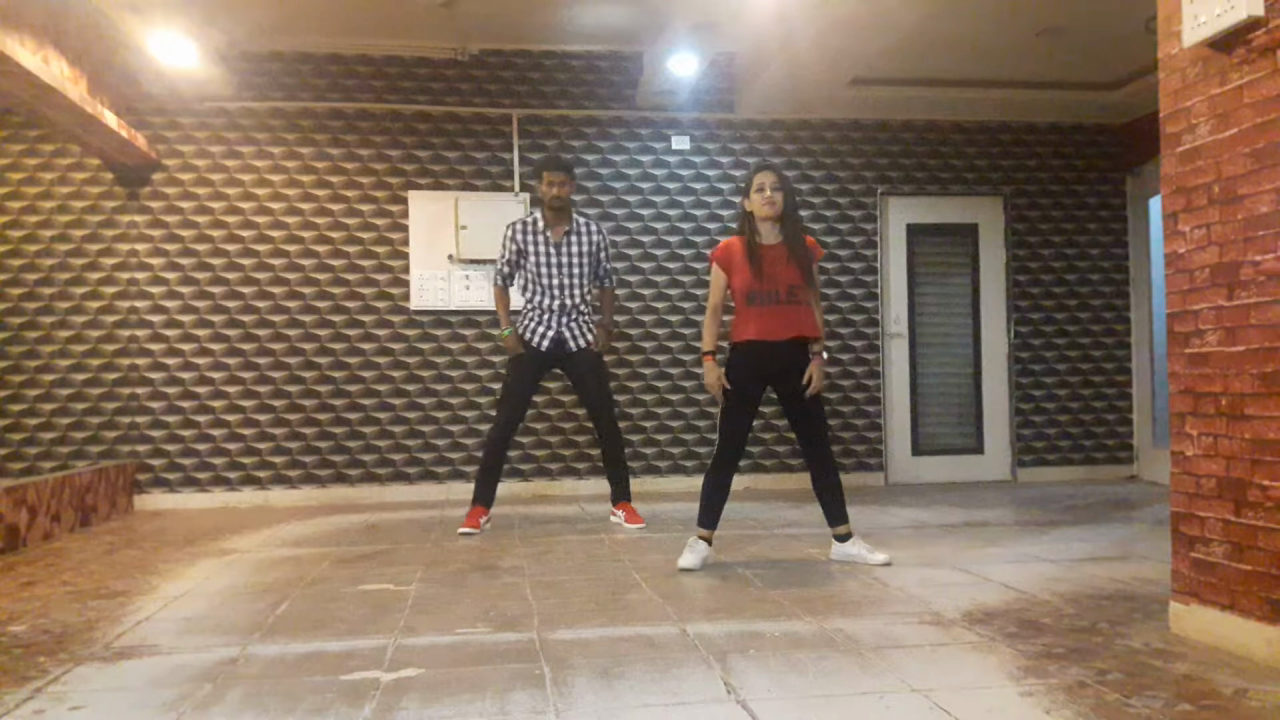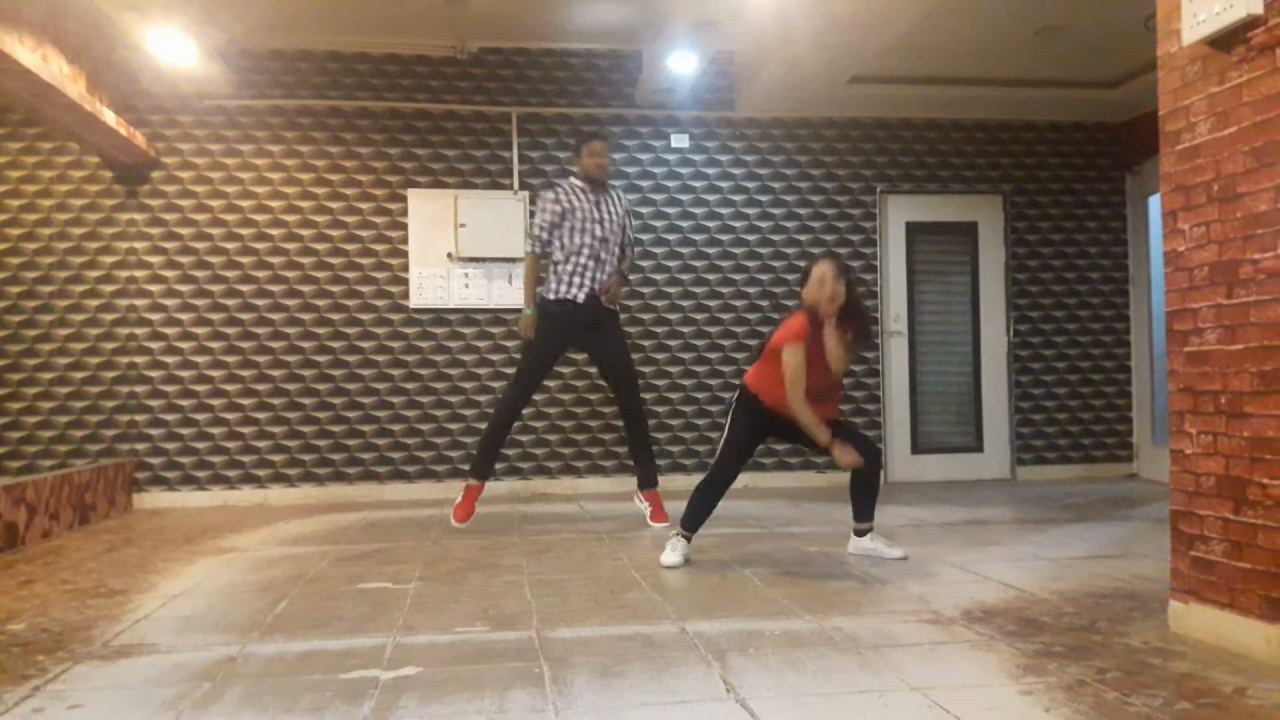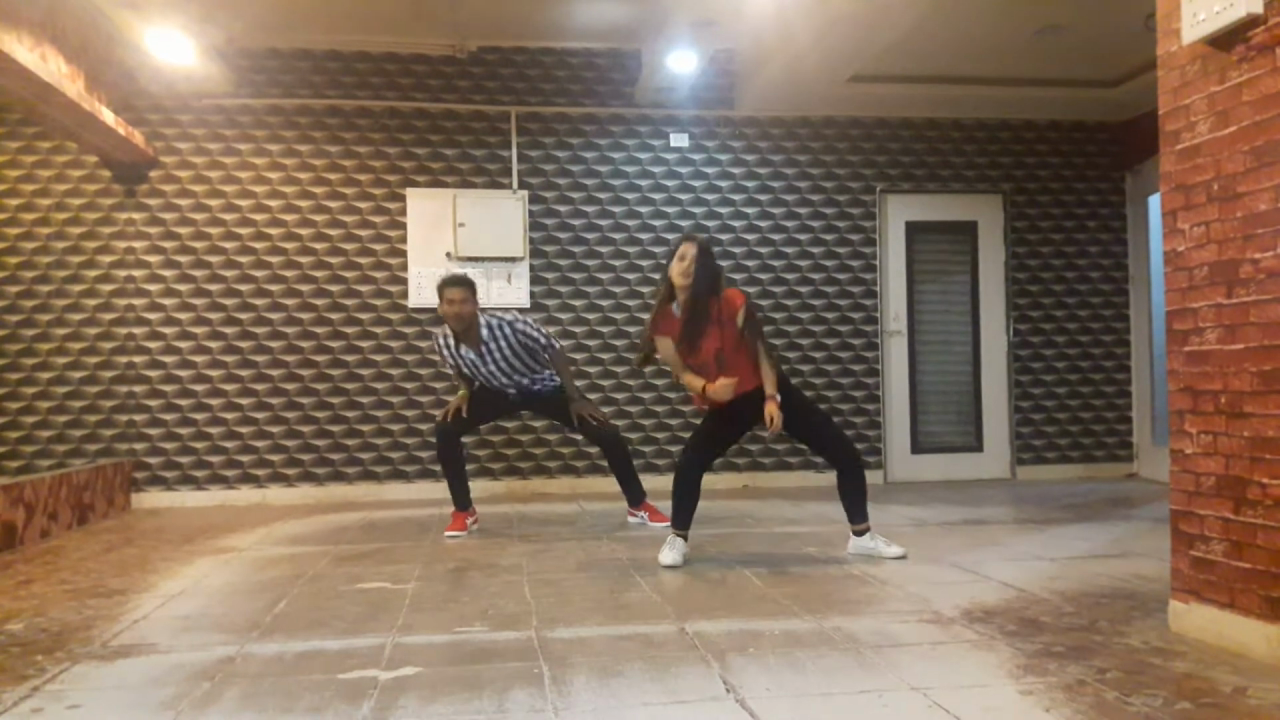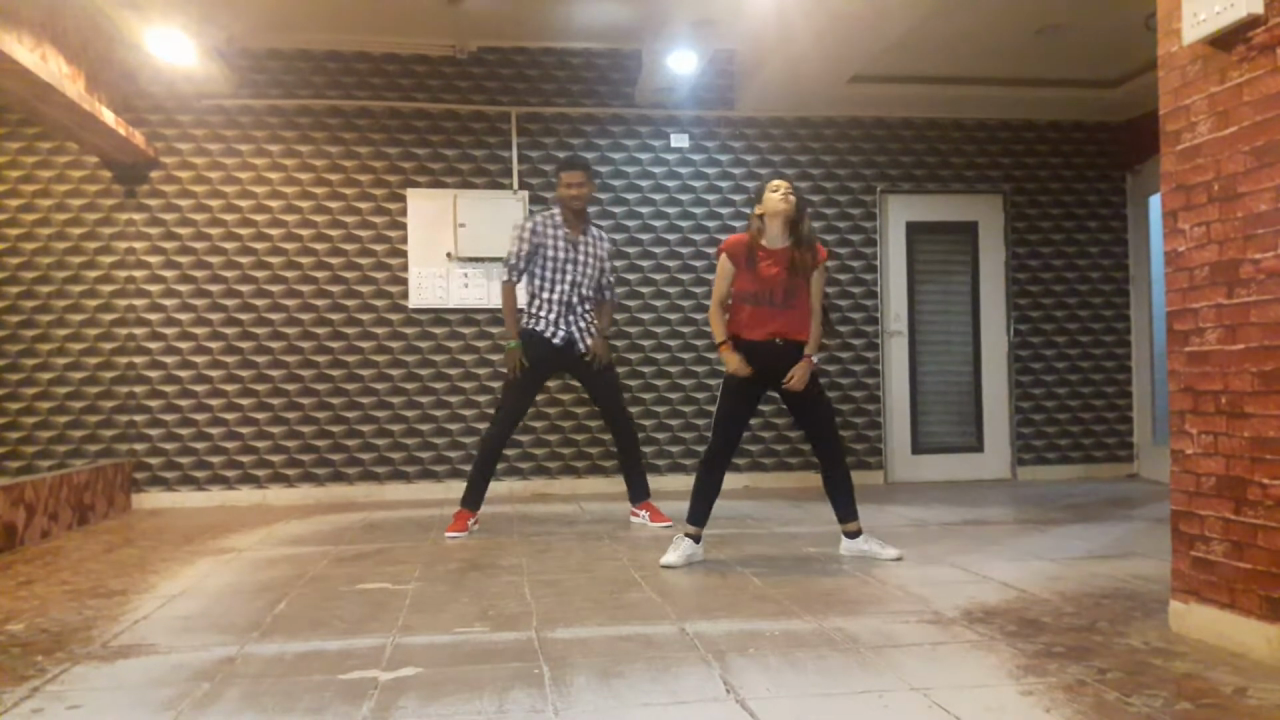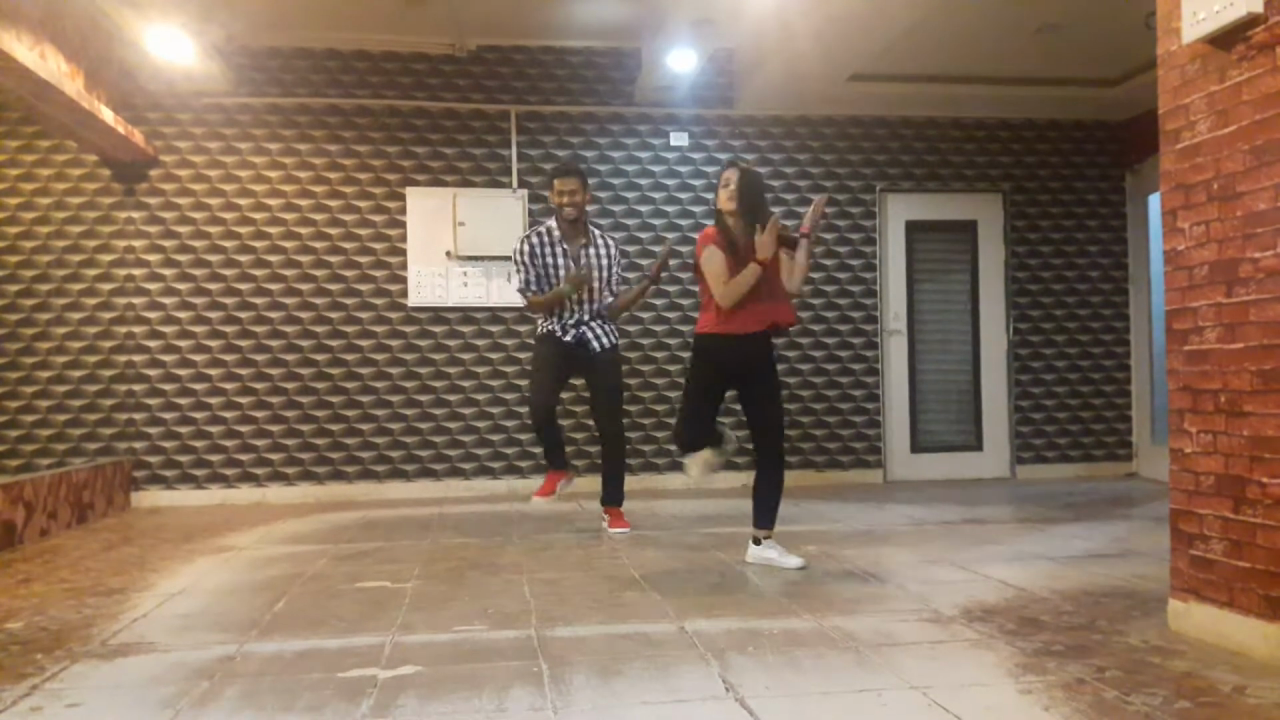
dt=1s
person 1, frame 1
left shoulder: (805, 247)
right shoulder: (728, 252)
left elbow: (814, 306)
right elbow: (714, 310)
left wrist: (818, 355)
right wrist: (708, 358)
left hip: (794, 356)
right hip: (747, 357)
left knee: (819, 449)
right knee: (729, 451)
left ankle: (843, 540)
right ankle: (702, 541)
person 1, frame 2
left shoulder: (844, 323)
right shoulder: (798, 331)
left elbow: (838, 367)
right elbow: (796, 401)
left wrist: (831, 318)
right wrist: (832, 443)
left hip: (808, 411)
right hip: (758, 408)
left knee: (868, 456)
right knee: (726, 470)
left ankle: (863, 536)
right ankle: (681, 539)
person 1, frame 3
left shoulder: (730, 303)
right shoulder: (662, 322)
left elbow: (759, 352)
right elbow: (682, 372)
left wrist: (772, 399)
right wrist: (708, 389)
left hip: (771, 394)
right hip: (726, 405)
left knee: (845, 454)
right knee: (690, 461)
left ankle: (862, 536)
right ankle: (678, 539)
person 1, frame 4
left shoulder: (809, 254)
right shoulder: (736, 249)
left elbow: (815, 314)
right elbow: (717, 304)
left wrist: (807, 361)
right wrist: (724, 346)
left hip: (792, 356)
right hip: (748, 355)
left knee: (829, 445)
right knee: (719, 448)
left ankle: (854, 536)
right ankle: (690, 540)
person 1, frame 5
left shoulder: (769, 238)
right shoulder: (710, 240)
left elbow: (792, 286)
right elbow: (724, 297)
left wrist: (805, 234)
right wrist: (760, 259)
left hip: (758, 350)
right hip: (714, 348)
left knee: (771, 449)
right knee: (689, 433)
left ankle: (762, 540)
right ankle: (713, 443)
person 2, frame 1
left shoulder: (593, 232)
right shoulder: (518, 231)
left elbow: (604, 283)
right elbow: (502, 282)
left wrist: (606, 325)
right wrist: (507, 329)
left hip: (579, 336)
right hip: (533, 336)
left knee: (605, 418)
right knee: (506, 420)
left ankle: (621, 502)
right ankle: (480, 506)
person 2, frame 2
left shoulder: (620, 202)
right shoulder: (558, 196)
right elbow: (535, 252)
left wrist: (618, 279)
right wrist: (529, 308)
left hip: (602, 311)
right hip: (561, 307)
left knee: (630, 397)
right knee: (521, 389)
left ankle: (648, 491)
right ankle: (476, 480)
person 2, frame 3
left shoulder: (510, 326)
right shoulder: (444, 343)
left elbow: (554, 351)
left wrist: (574, 398)
right wrist: (463, 393)
left hip: (544, 386)
right hip: (499, 392)
left knee: (607, 435)
right knee: (447, 429)
left ankle: (638, 505)
right ankle: (464, 512)
person 2, frame 4
left shoulder: (601, 239)
right shoulder: (535, 229)
right elbow: (510, 283)
left wrist: (603, 337)
right wrist: (512, 341)
left hip: (585, 340)
right hip: (540, 337)
left knee: (620, 421)
right knee: (502, 424)
left ankle: (641, 504)
right ankle: (468, 510)
person 2, frame 5
left shoulder: (604, 243)
right shoulder: (532, 242)
left elbow: (615, 304)
right elbow: (534, 302)
left wrist: (650, 278)
right wrist: (566, 289)
left hip: (598, 339)
right hip: (555, 340)
left knee: (611, 427)
right knee: (540, 407)
left ankle: (612, 506)
right ankle: (558, 468)
